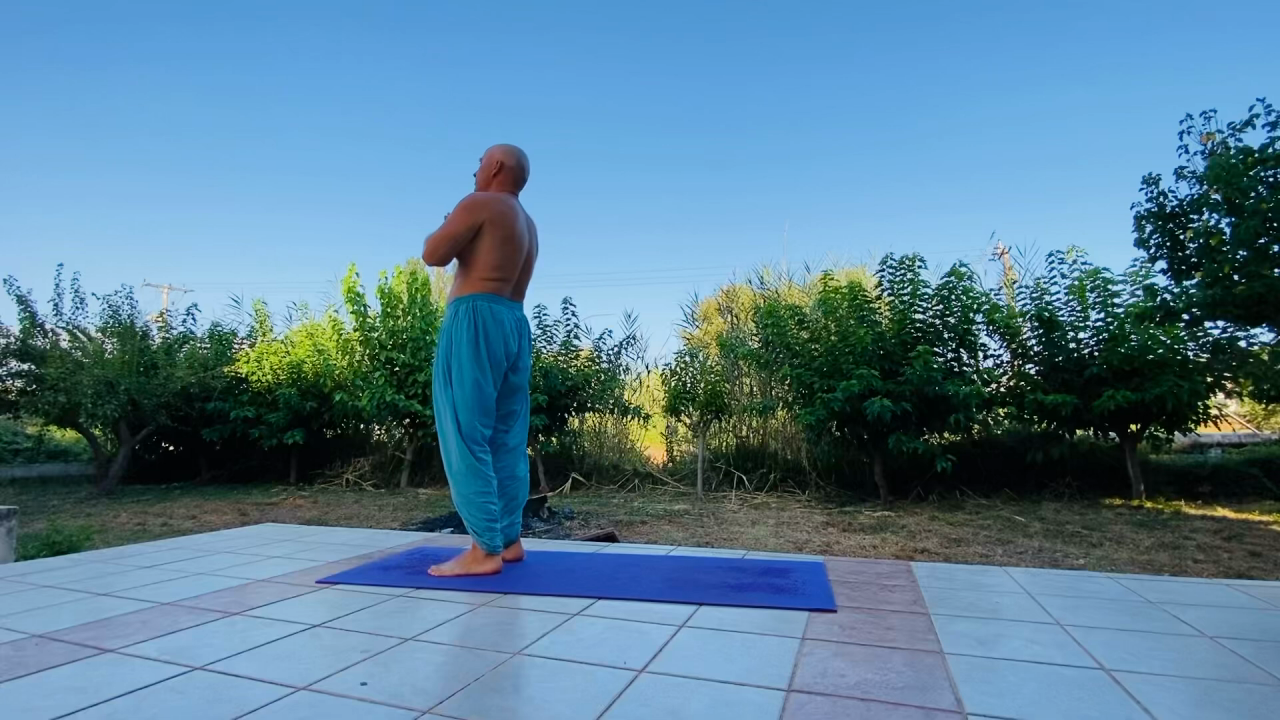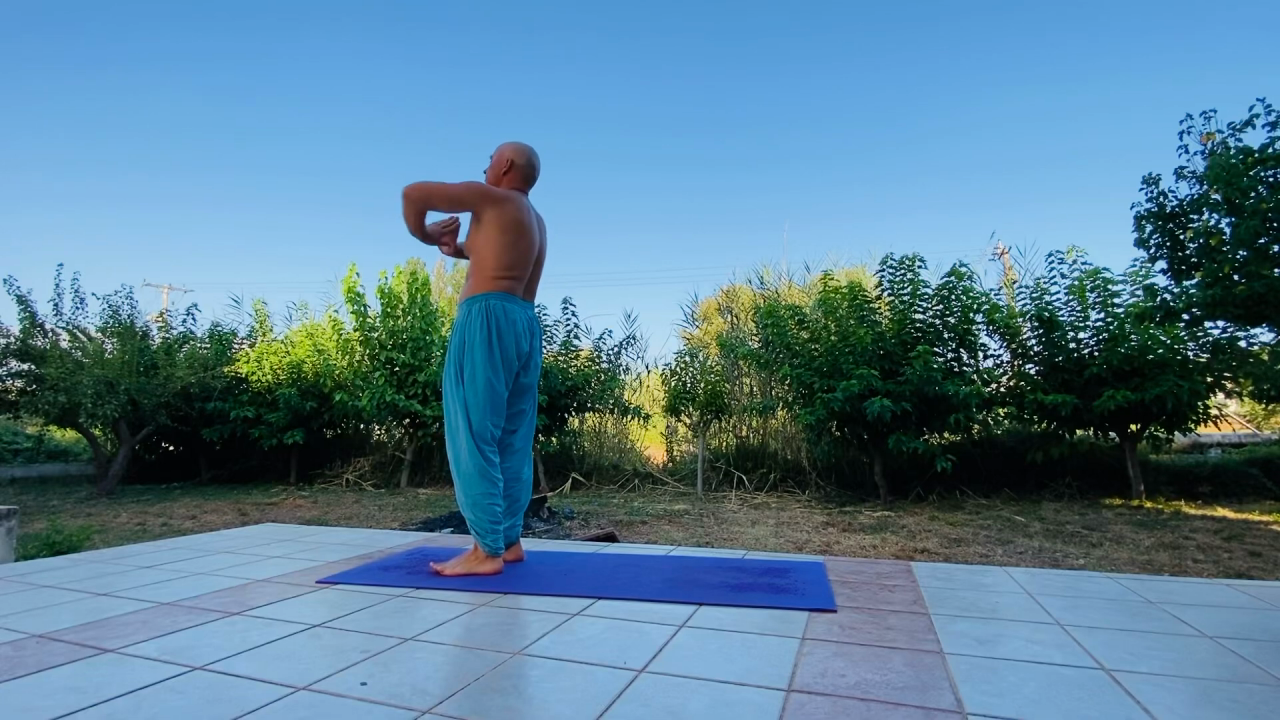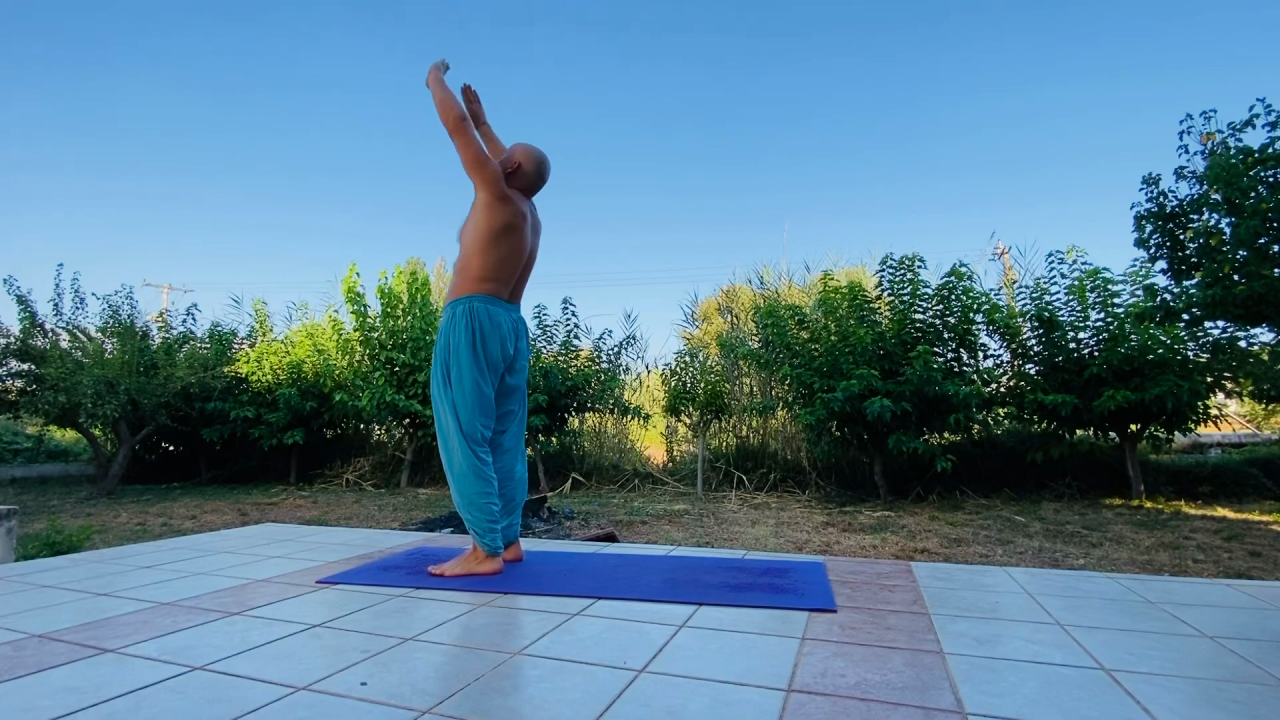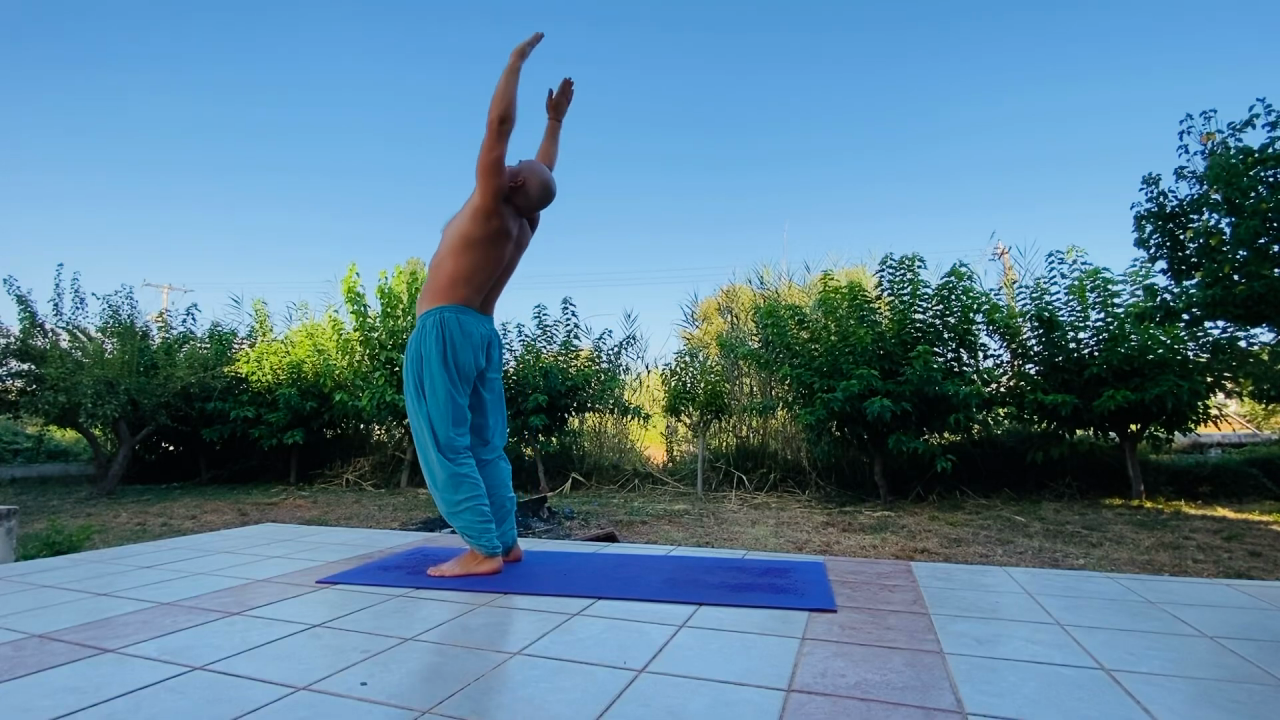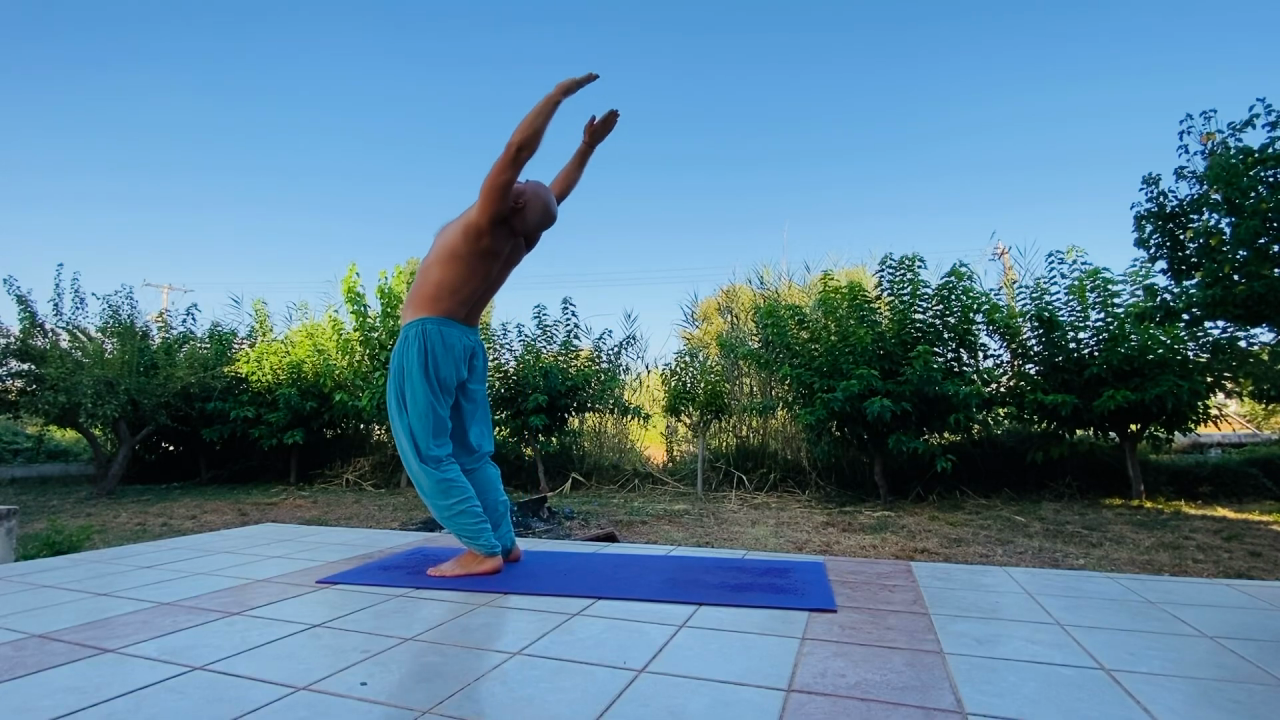
dt=0.5s
person 1, frame 1
left shoulder: (480, 203)
right shoulder: (527, 225)
left elbow: (433, 254)
left wrist: (445, 232)
right wrist: (464, 235)
left hip: (475, 323)
right hip: (514, 327)
left knee: (466, 437)
right knee: (505, 439)
left ankle: (485, 550)
right ankle: (508, 539)
person 1, frame 2
left shoulder: (493, 197)
right shoulder: (531, 217)
left elbow: (420, 192)
left wrist: (421, 229)
right wrist: (456, 244)
left hip: (487, 321)
right hip: (524, 325)
left knee: (473, 437)
right knee: (510, 439)
left ankle: (486, 550)
right ankle: (508, 540)
person 1, frame 3
left shoulder: (498, 195)
right shoulder: (530, 212)
left elbow: (455, 125)
right elbow: (506, 159)
left wrist: (435, 77)
right wrist: (482, 118)
left hip: (471, 322)
right hip: (510, 325)
left knee: (465, 438)
right knee: (503, 440)
left ankle: (486, 550)
right ankle: (507, 541)
person 1, frame 4
left shoulder: (492, 208)
right shoulder: (526, 225)
left elbow: (498, 124)
right elbow: (545, 171)
left wrist: (515, 60)
right wrist: (554, 121)
left hip: (444, 332)
right hip: (482, 334)
left knee: (443, 446)
right knee: (483, 445)
left ankle: (482, 549)
right ankle: (504, 541)
person 1, frame 5
left shoulder: (485, 225)
right shoulder: (522, 240)
left elbow: (517, 150)
right elbow: (558, 193)
left wrist: (558, 94)
right wrist: (587, 147)
left hip: (426, 341)
right hip: (465, 344)
left knee: (428, 452)
right knee: (469, 451)
left ankle: (482, 548)
right ankle: (502, 541)
